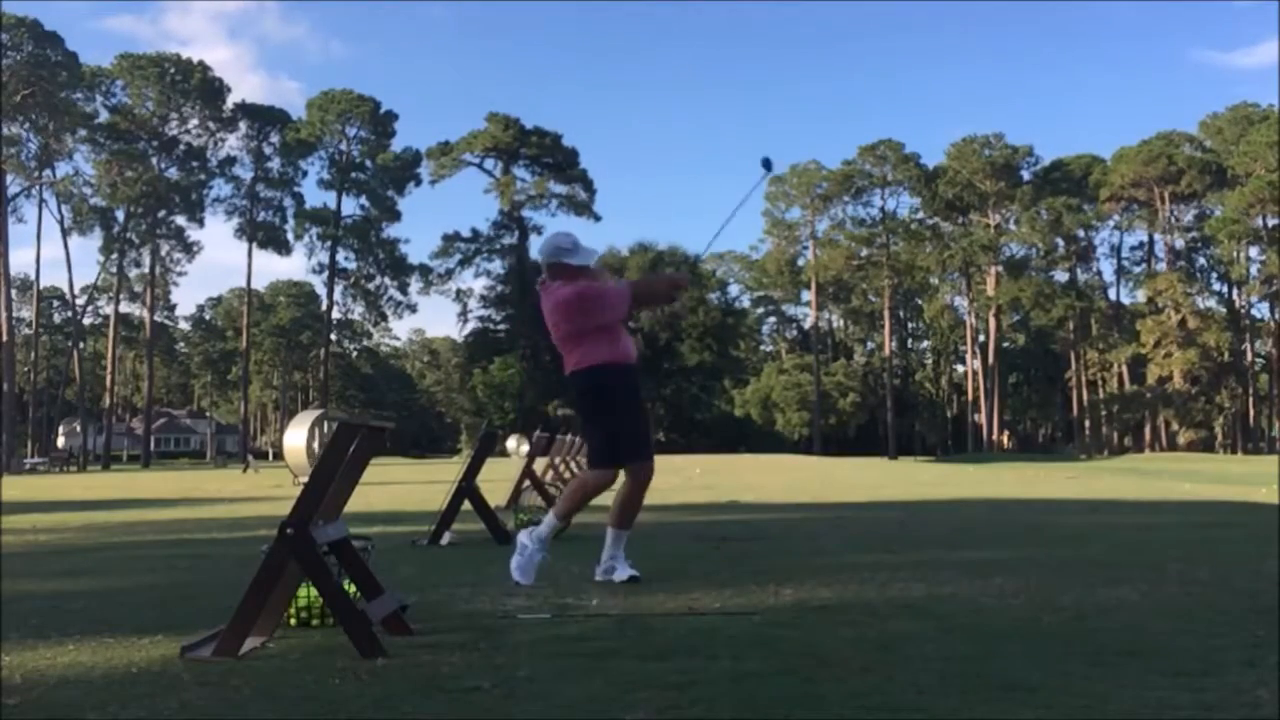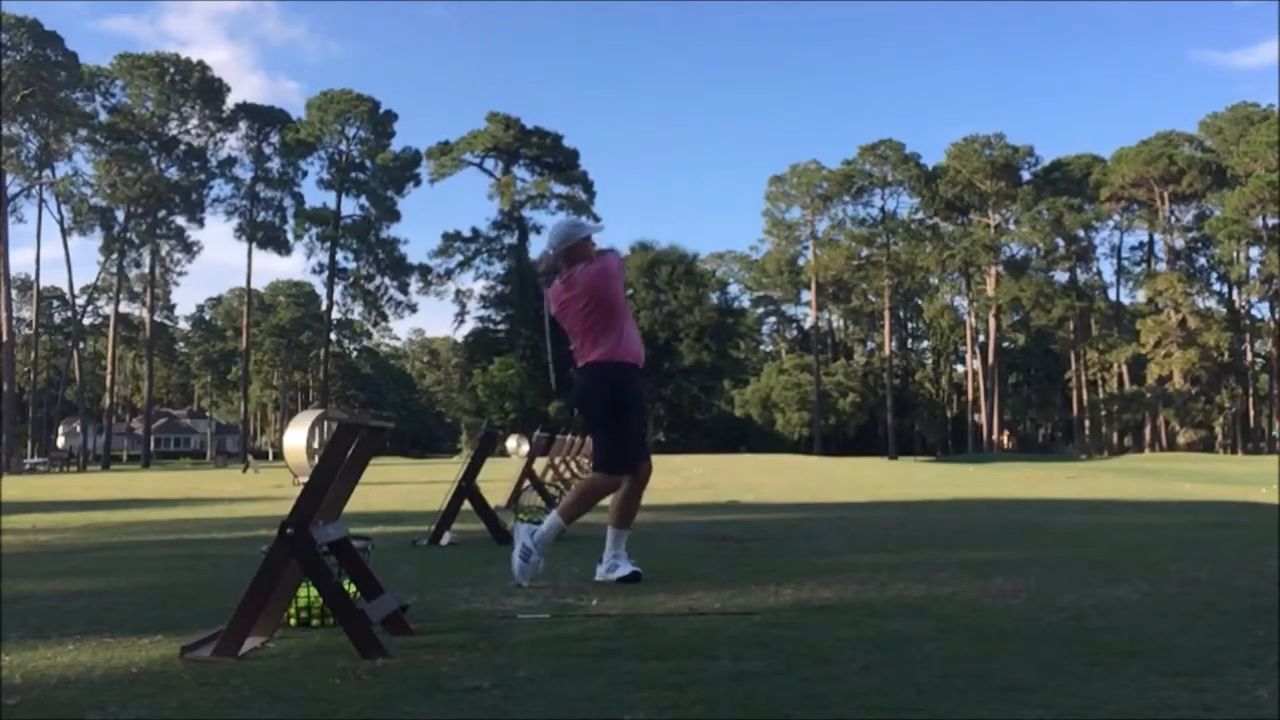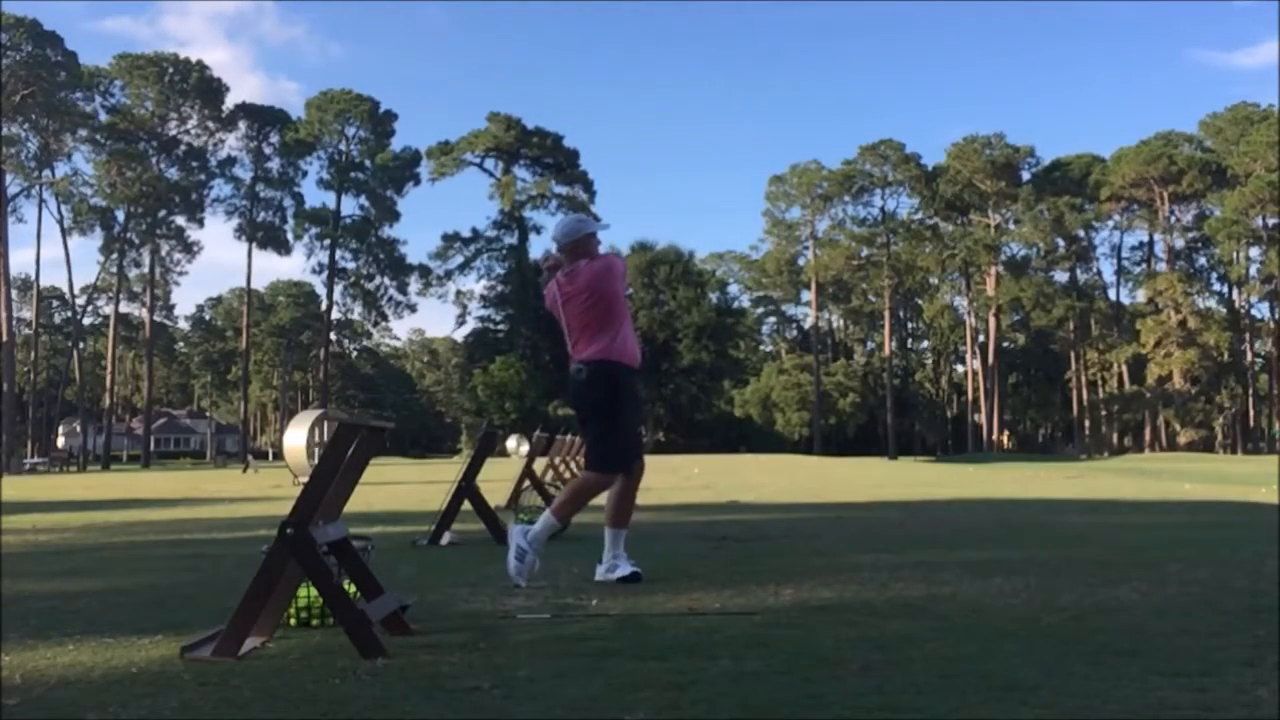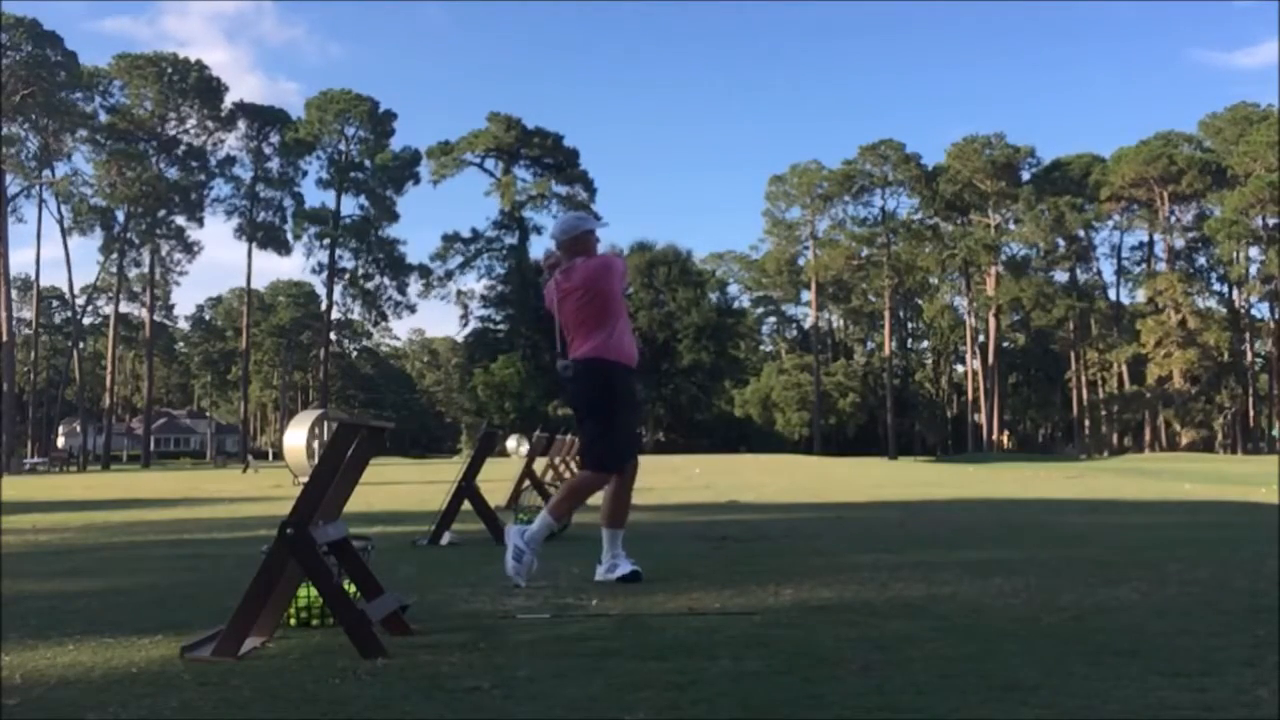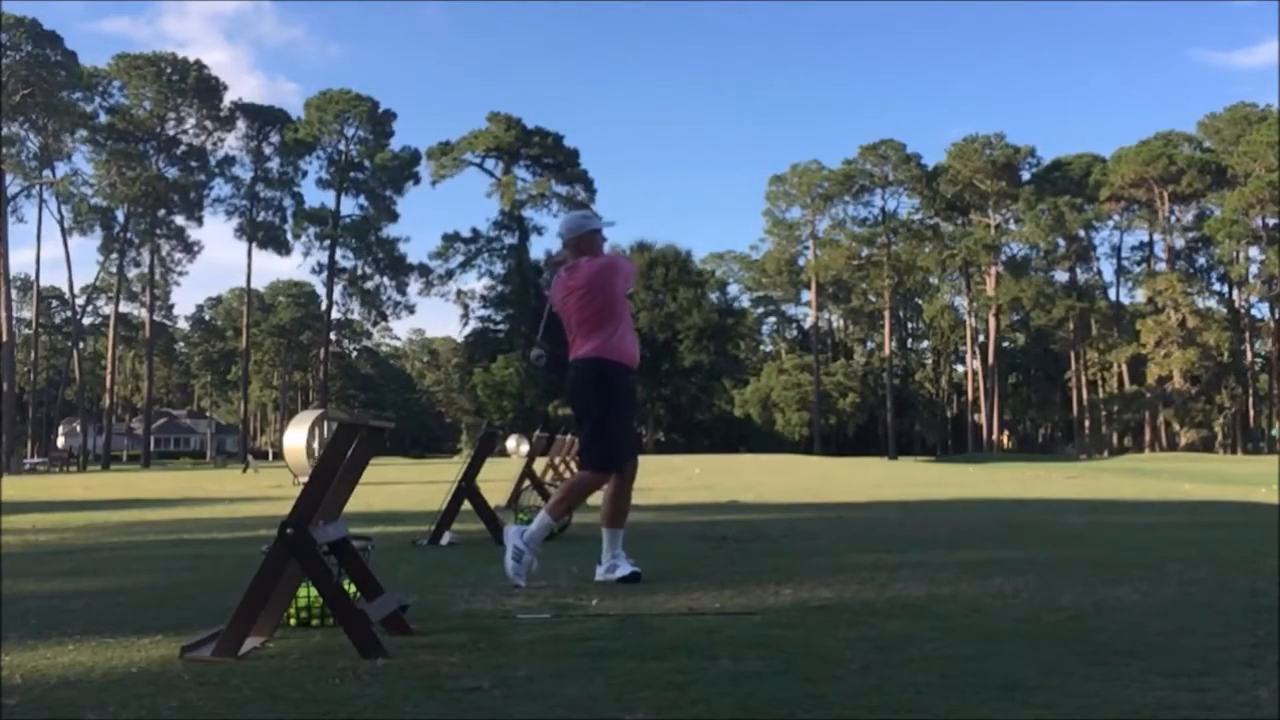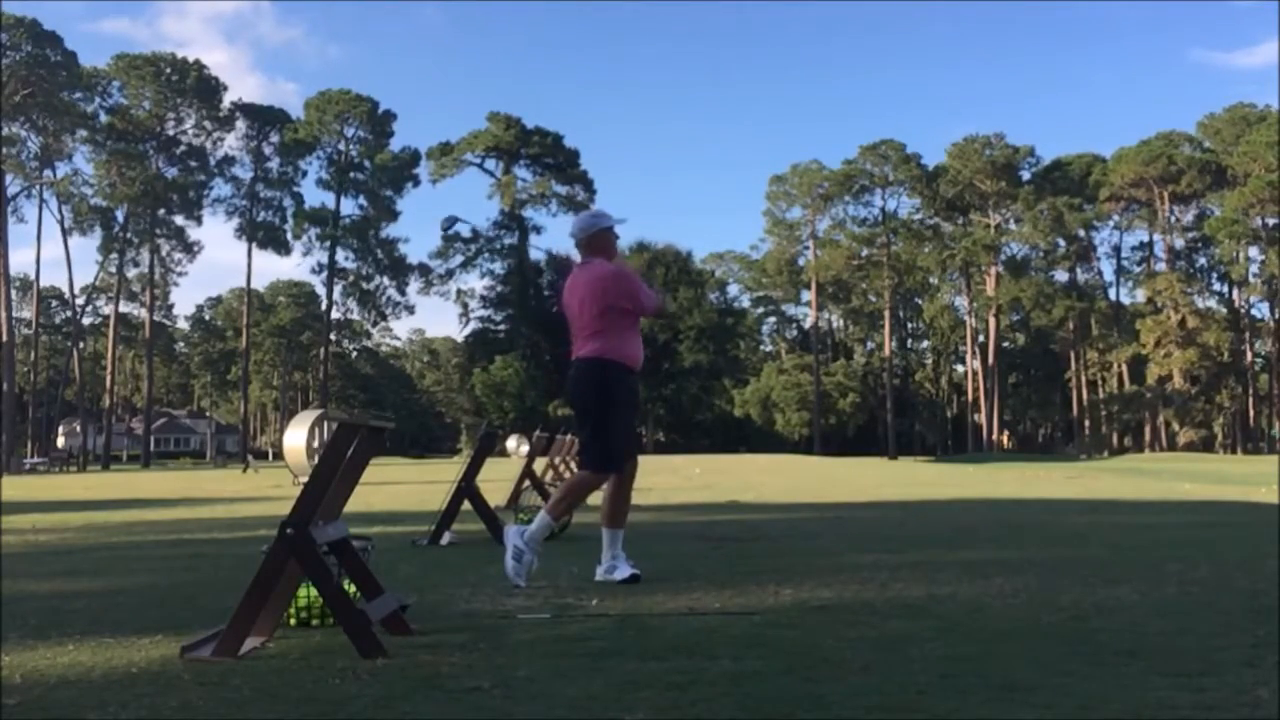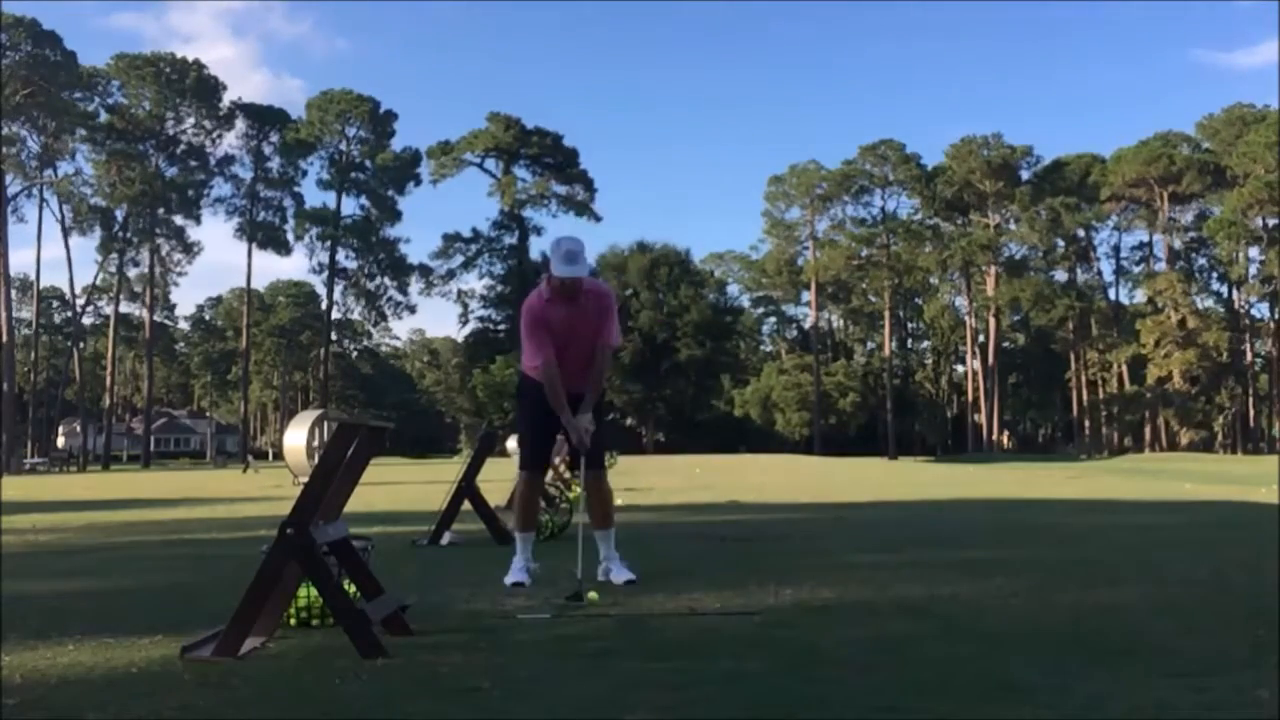
dt=0.4s
person 1, frame 1
left shoulder: (588, 282)
right shoulder: (569, 295)
left elbow: (626, 296)
right elbow: (631, 293)
right wrist: (668, 283)
left hip: (620, 379)
right hip: (598, 384)
left knee: (641, 470)
right knee: (604, 472)
left ankle: (612, 558)
right ankle: (537, 539)
person 1, frame 2
left shoulder: (556, 292)
right shoulder: (603, 270)
right elbow: (607, 254)
left wrist: (552, 268)
right wrist: (556, 266)
left hip: (601, 378)
right hip: (612, 378)
left knee: (639, 469)
right knee: (610, 474)
left ankle: (613, 558)
right ankle: (538, 537)
person 1, frame 3
left shoulder: (555, 288)
right shoulder: (608, 267)
left wrist: (554, 271)
right wrist: (563, 266)
left hip: (593, 376)
right hip: (607, 376)
left knee: (631, 468)
right knee: (603, 471)
left ankle: (612, 559)
right ankle: (532, 537)
person 1, frame 4
left shoulder: (554, 286)
right shoulder: (605, 266)
left wrist: (556, 268)
right wrist: (563, 265)
left hip: (589, 374)
right hip: (603, 376)
left knee: (624, 467)
right knee: (599, 469)
left ankle: (612, 559)
right ankle: (529, 537)
person 1, frame 5
left shoulder: (560, 284)
right shoulder: (609, 266)
right elbow: (628, 268)
left wrist: (568, 264)
left hip: (593, 374)
right hip: (604, 376)
left knee: (624, 467)
right knee: (598, 469)
left ankle: (612, 559)
right ankle: (528, 538)
person 1, frame 6
left shoulder: (575, 281)
right shoulder: (614, 274)
right elbow: (657, 308)
right wrist: (640, 293)
left hip: (593, 375)
right hip: (604, 377)
left knee: (624, 467)
right knee: (597, 469)
left ankle: (611, 559)
right ankle: (528, 537)
person 1, frame 7
left shoulder: (602, 297)
right shoulder: (534, 306)
left elbow: (602, 356)
right elbow: (546, 368)
left wrist: (586, 411)
right wrist: (567, 419)
left hip: (585, 391)
right hip: (539, 391)
left knee: (595, 474)
right knee: (531, 474)
left ankle: (609, 560)
right ankle: (522, 559)
